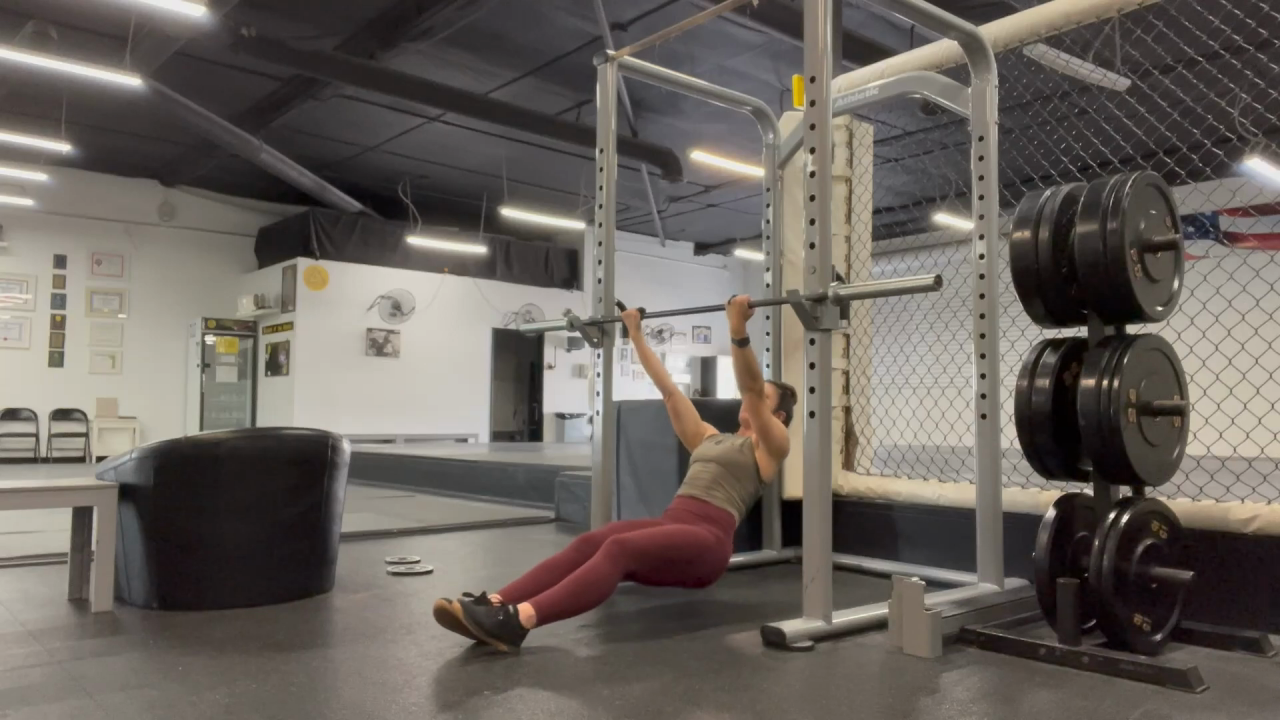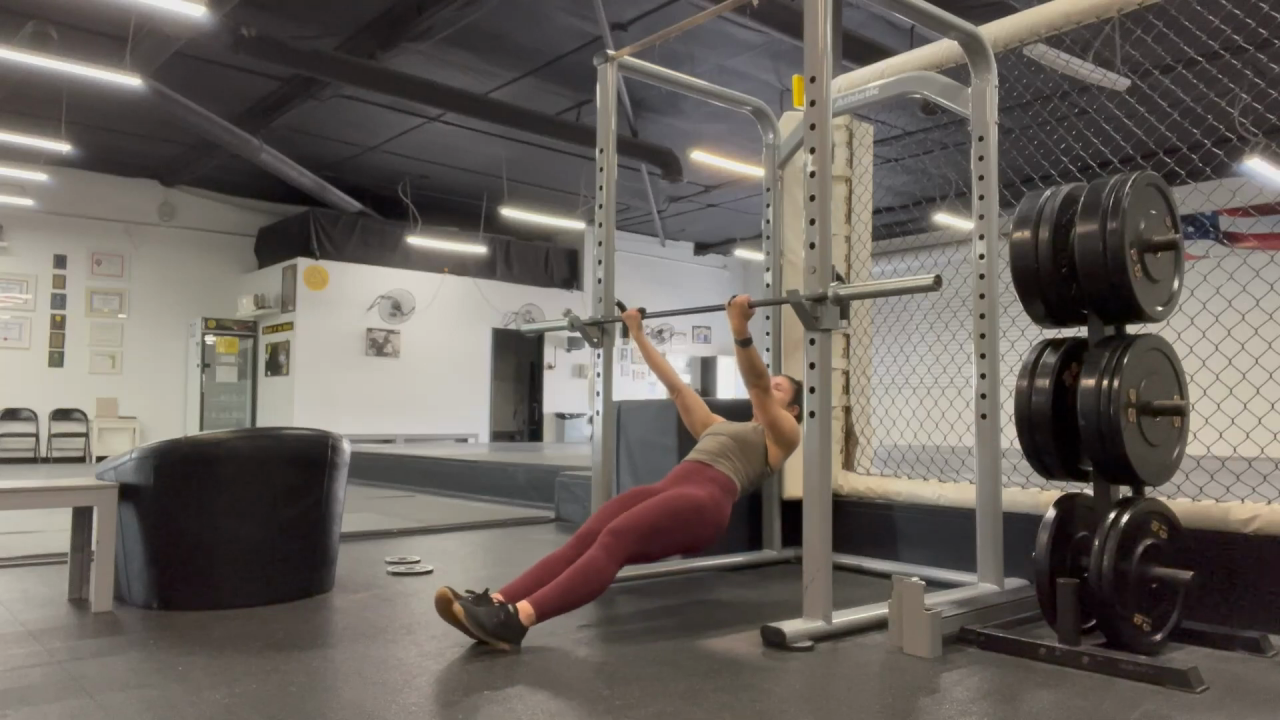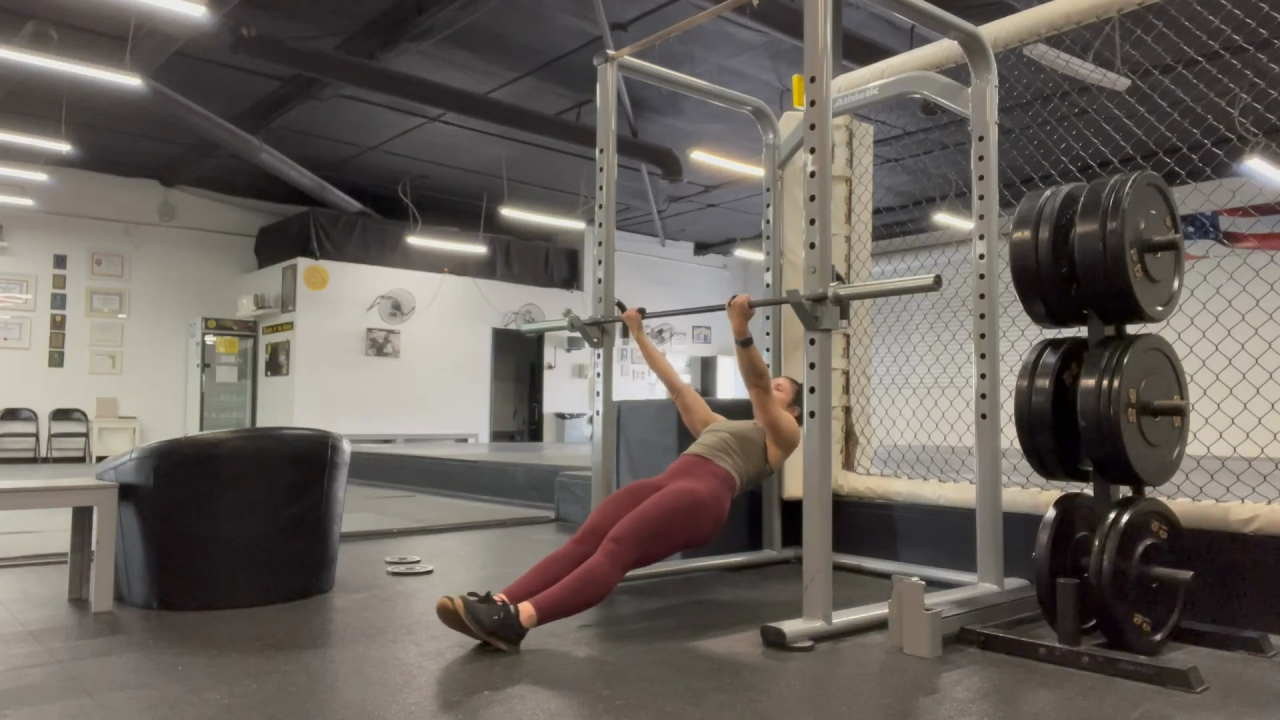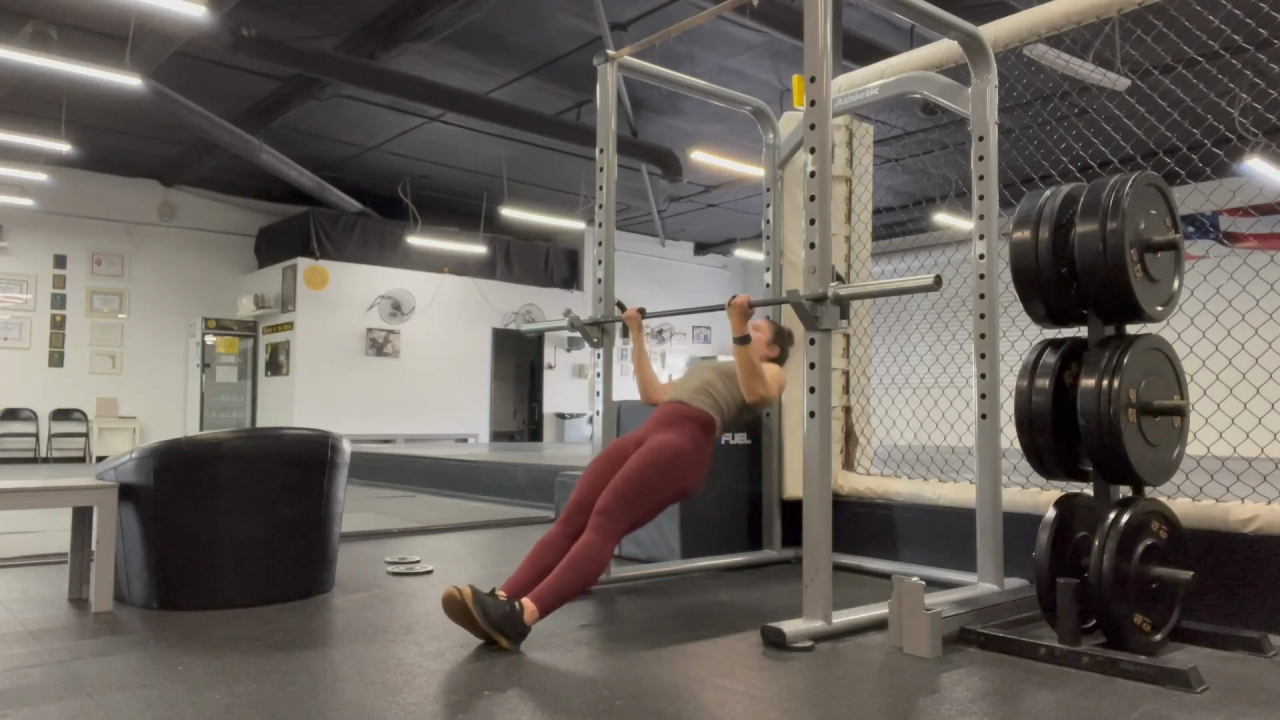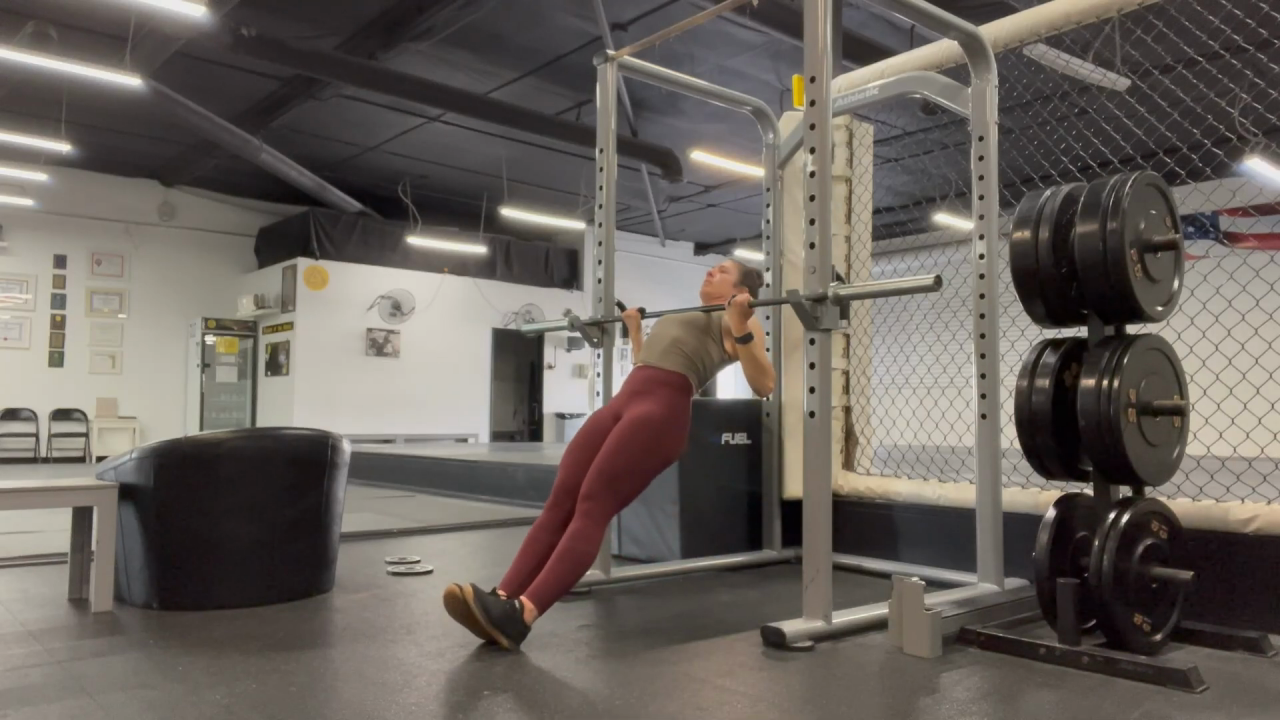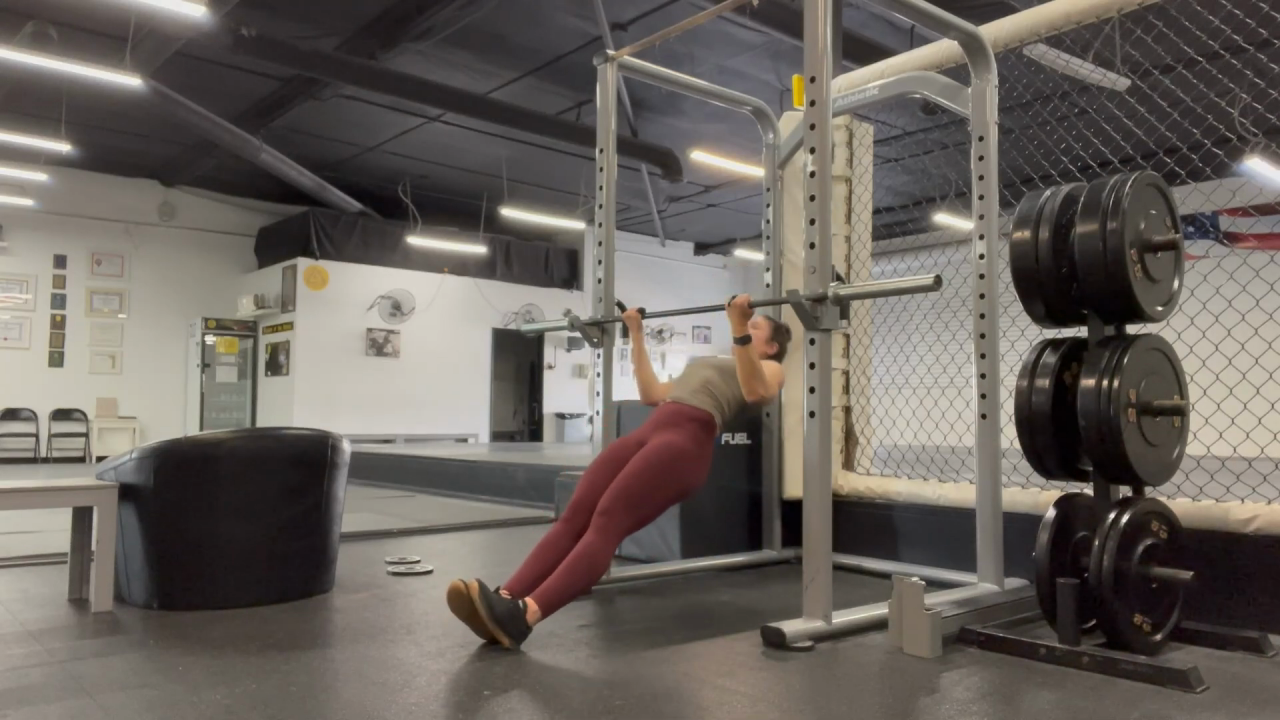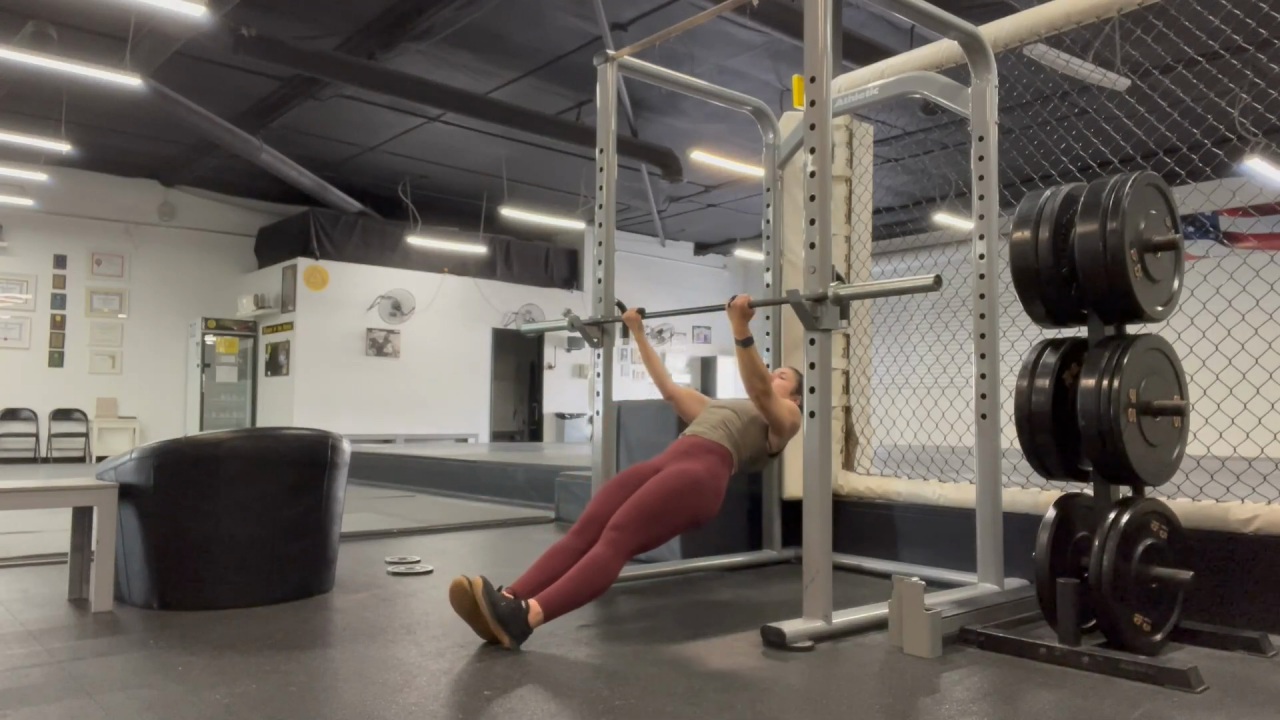
dt=0.4s
person 1, frame 1
left shoulder: (770, 446)
right shoulder: (709, 437)
left elbow: (754, 389)
right elbow: (669, 391)
left wrist: (738, 331)
right wrist: (637, 335)
left hip: (707, 540)
right hip: (671, 526)
left knee: (619, 550)
right knee: (587, 545)
left ankle: (517, 621)
right ankle: (493, 606)
person 1, frame 2
left shoulder: (783, 434)
right shoulder: (719, 426)
left elbow: (757, 384)
right elbow: (677, 387)
left wrist: (741, 330)
right wrist: (638, 334)
left hip: (706, 501)
right hip: (669, 488)
left knee: (614, 539)
right knee: (583, 541)
left ankle: (515, 620)
right ankle: (495, 604)
person 1, frame 3
left shoulder: (784, 434)
right shoulder: (719, 425)
left elbow: (758, 386)
right elbow: (677, 388)
left wrist: (741, 330)
right wrist: (639, 334)
left hip: (704, 493)
right hip: (667, 481)
left knee: (616, 549)
right knee: (584, 542)
left ankle: (517, 621)
right ankle: (498, 605)
person 1, frame 4
left shoulder: (770, 372)
right shoulder: (712, 371)
left elbow: (756, 393)
right elbow: (651, 393)
left wrist: (739, 329)
right wrist: (637, 334)
left hip: (686, 441)
right hip: (647, 433)
left knee: (604, 524)
right knee: (570, 520)
left ankle: (519, 617)
right ankle: (501, 601)
person 1, frame 5
left shoulder: (735, 323)
right shoulder: (682, 321)
left elbow: (764, 385)
left wrist: (740, 325)
right wrist: (634, 330)
left hip: (663, 410)
right hip: (623, 401)
left knee: (591, 509)
right knee: (559, 506)
left ankle: (520, 616)
right ankle: (502, 601)
person 1, frame 6
left shoulder: (769, 367)
right shoulder: (708, 366)
left elbow: (756, 394)
right elbow: (651, 394)
left wrist: (742, 330)
right wrist: (637, 335)
left hip: (686, 439)
right hip: (647, 431)
left knee: (605, 523)
right knee: (574, 518)
left ankle: (523, 616)
right ankle: (506, 599)
person 1, frame 7
left shoulder: (785, 418)
right shoulder: (719, 407)
left elbow: (759, 390)
right elbow: (670, 389)
left wrist: (742, 330)
right wrist: (639, 334)
left hip: (702, 472)
right hip: (662, 461)
left knee: (616, 537)
right knee: (584, 531)
left ankle: (525, 618)
right ankle: (508, 602)
